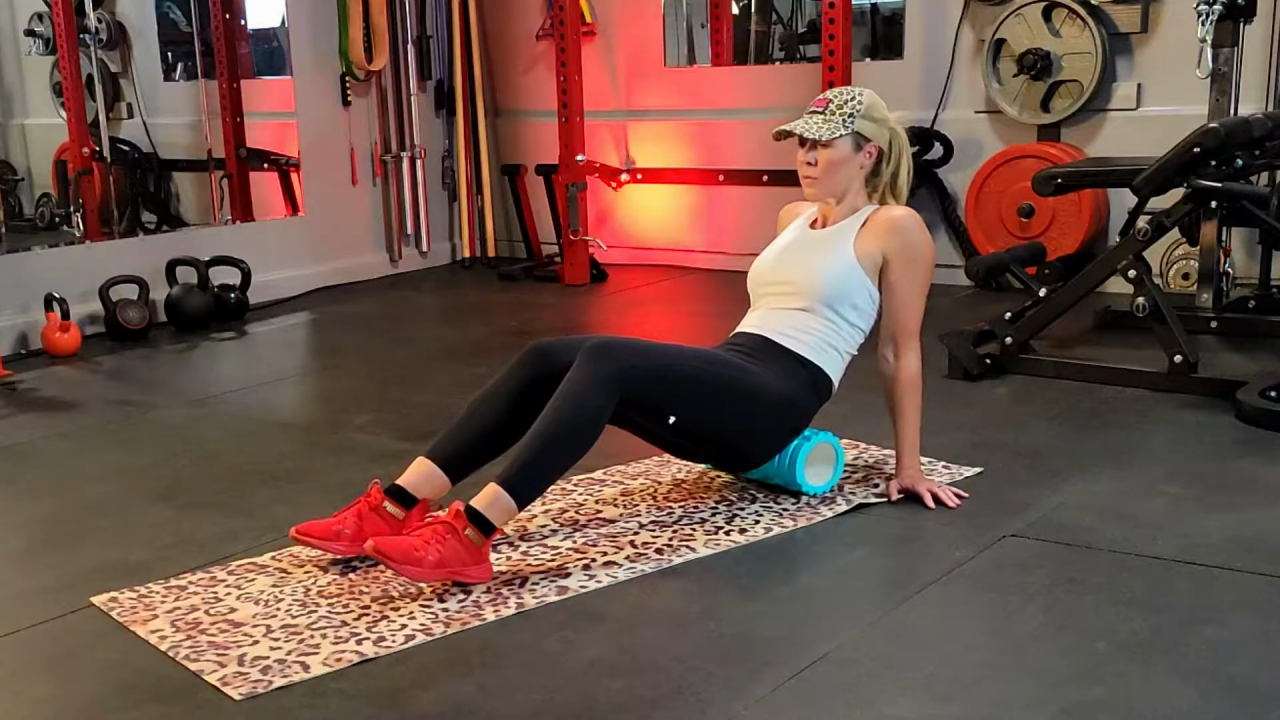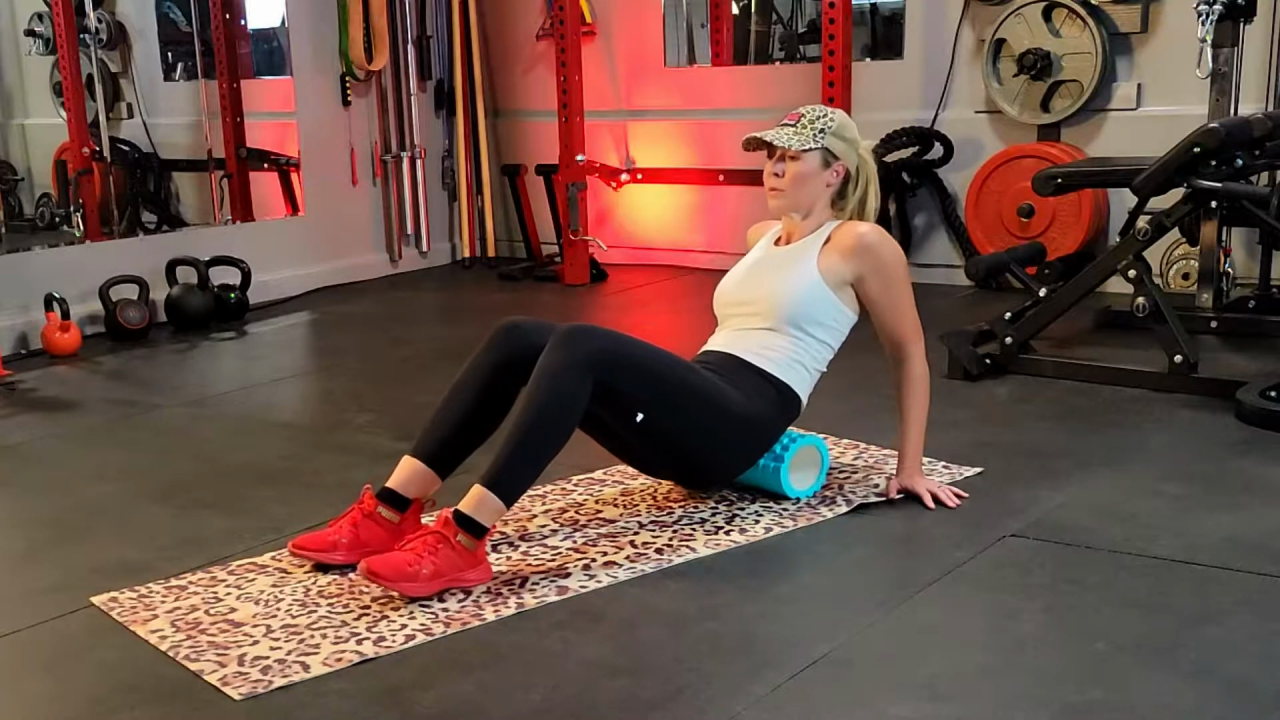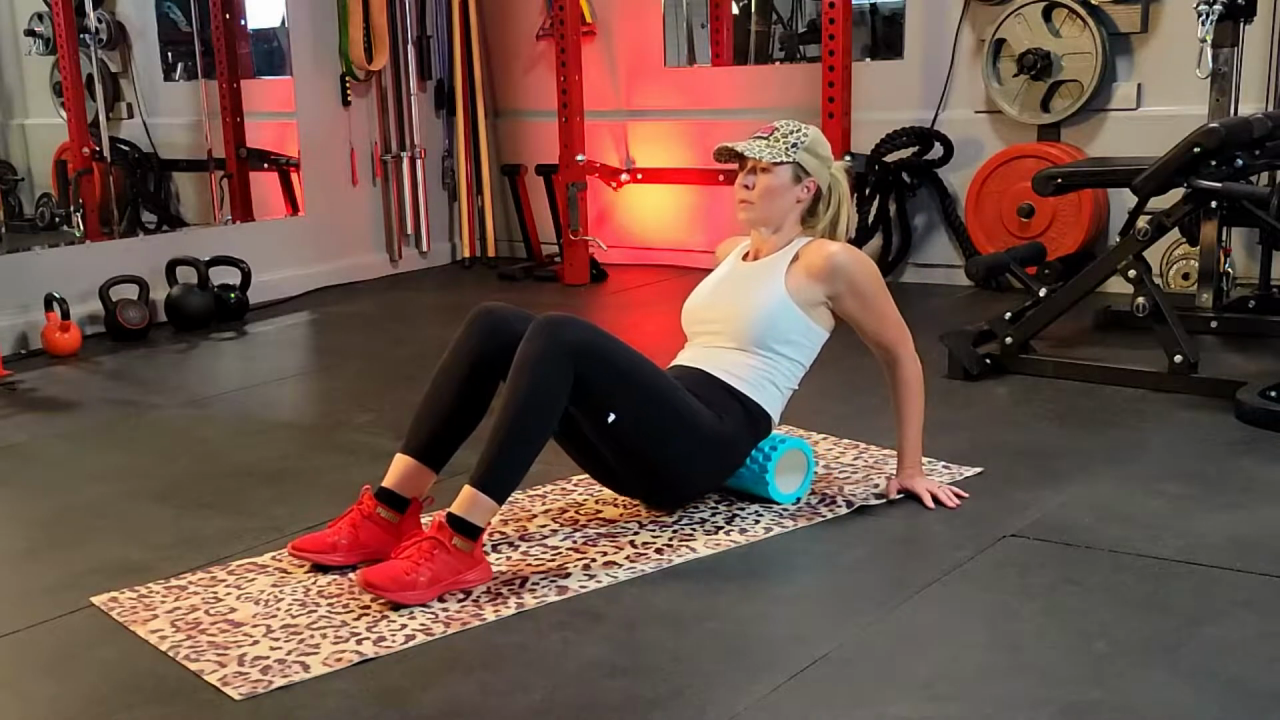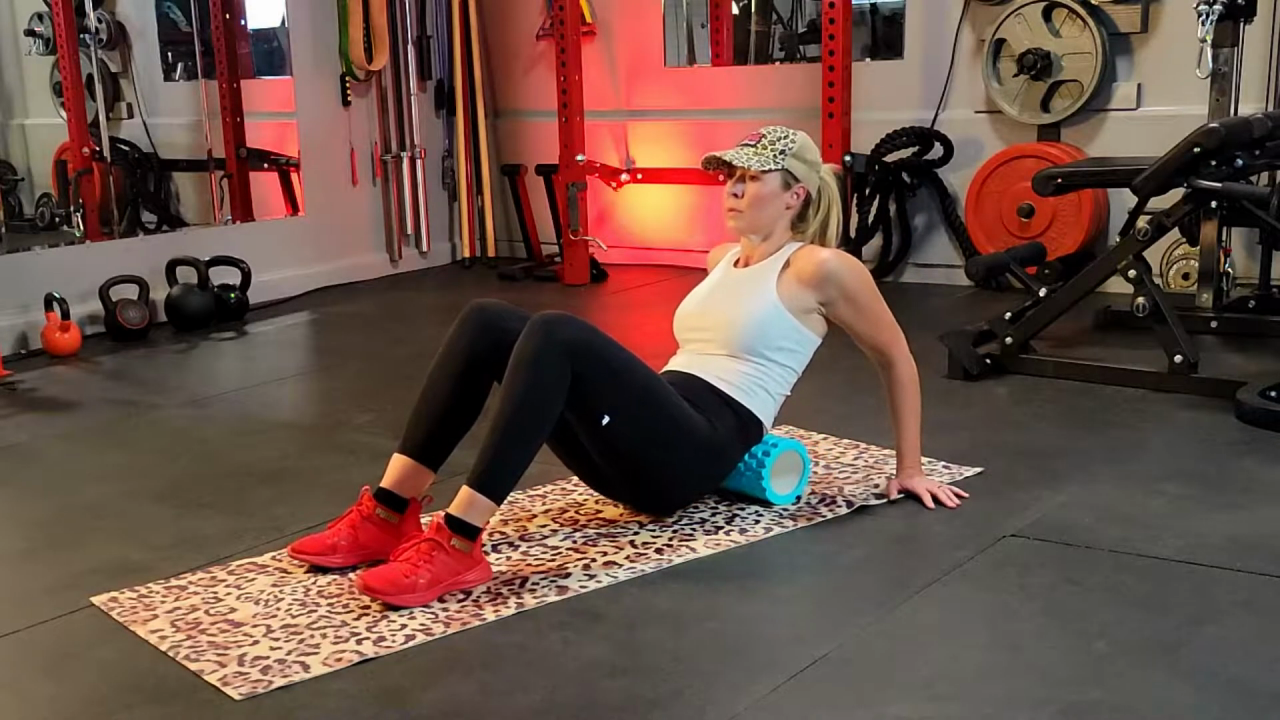
dt=0.5s
person 1, frame 1
left shoulder: (895, 228)
right shoulder: (794, 217)
left elbow: (902, 353)
left wrist: (909, 466)
left hip: (773, 404)
right hip: (723, 383)
left knee: (606, 360)
right knee: (545, 358)
left ankle: (469, 536)
right ankle: (395, 509)
person 1, frame 2
left shoulder: (861, 244)
right shoulder: (761, 237)
left elbow: (910, 355)
left wrist: (910, 467)
left hip: (740, 423)
right hip: (690, 405)
left knee: (579, 345)
right knee: (515, 339)
left ankle: (462, 541)
right ankle: (390, 512)
person 1, frame 3
left shoulder: (830, 263)
right shoulder: (730, 253)
left elbow: (902, 356)
left wrist: (911, 468)
left hip: (706, 445)
right hip: (652, 435)
left knee: (558, 335)
right knee: (492, 324)
left ankle: (459, 544)
right ankle: (389, 513)
person 1, frame 4
left shoulder: (821, 268)
right shoulder: (723, 260)
left elbow: (897, 359)
left wrist: (910, 468)
left hip: (698, 450)
right hip: (640, 438)
left knee: (555, 333)
right knee: (486, 322)
left ankle: (457, 544)
right ankle: (388, 514)
